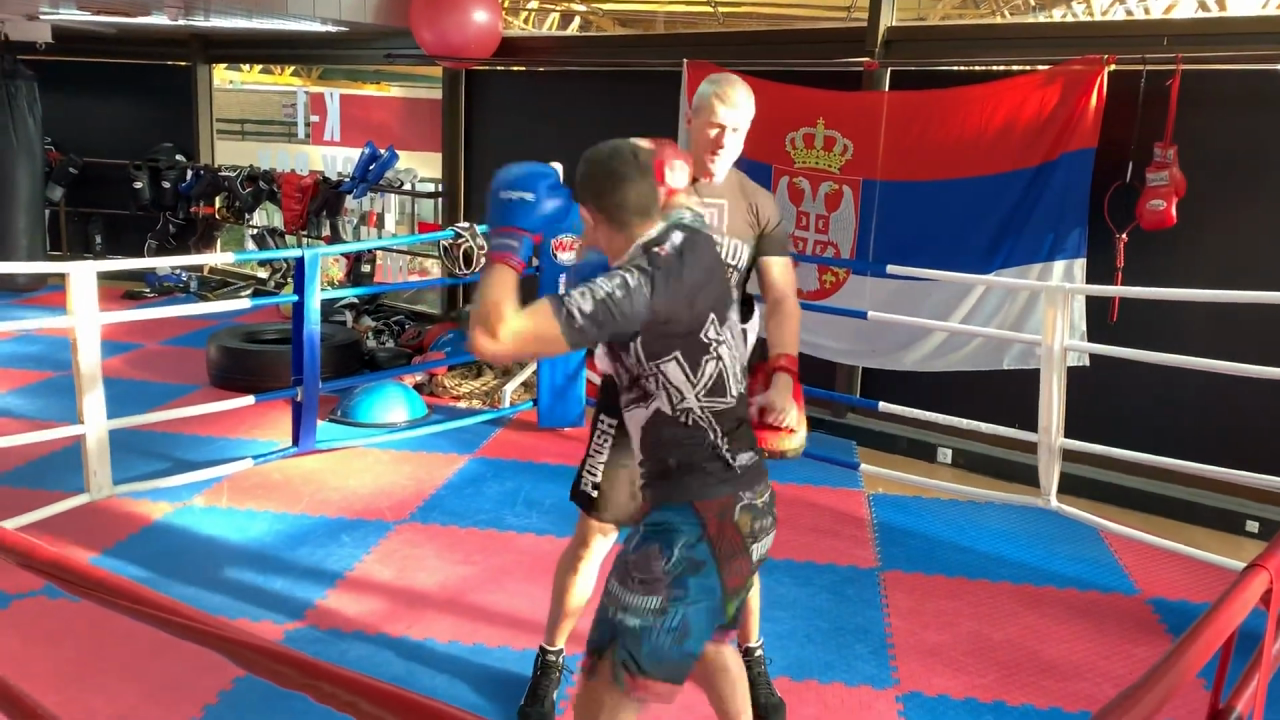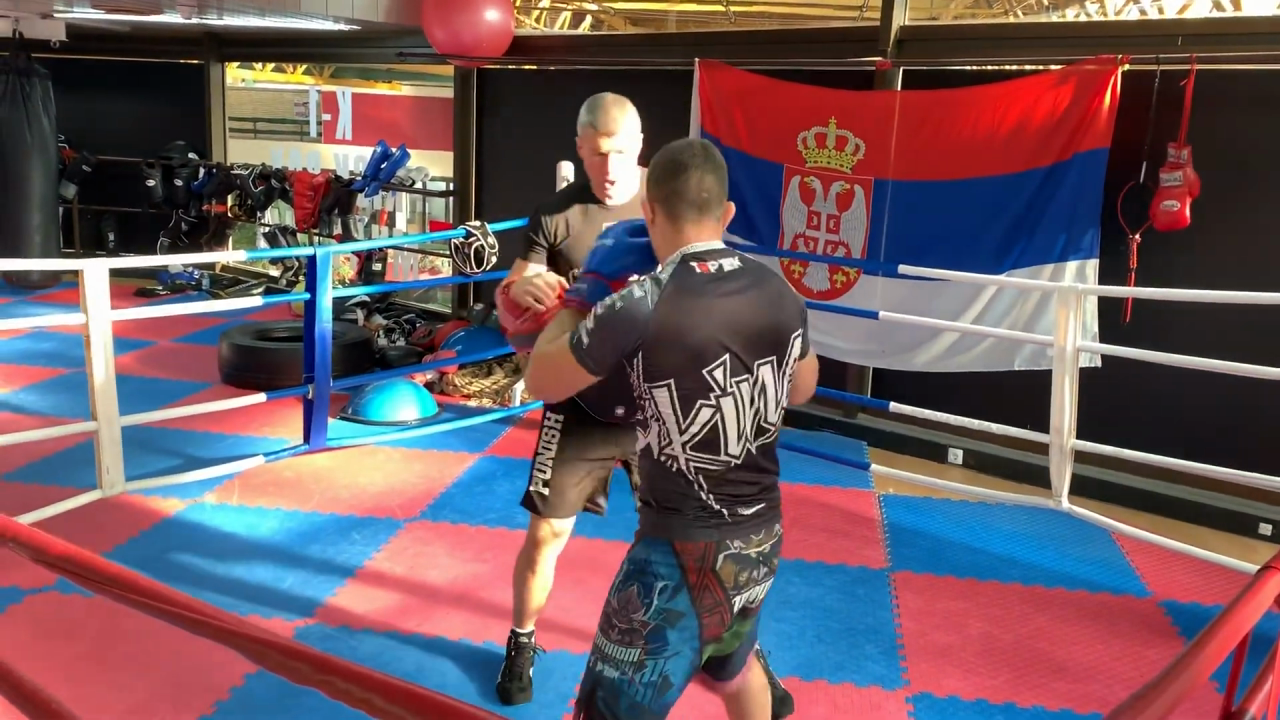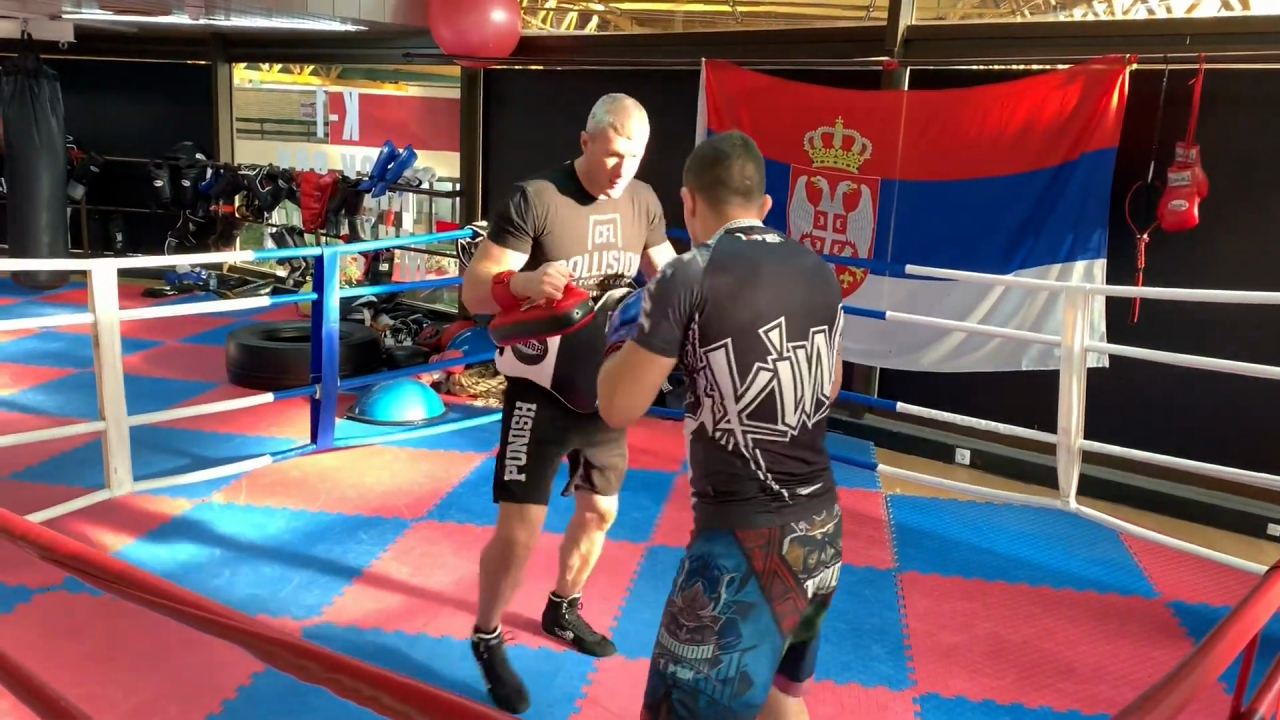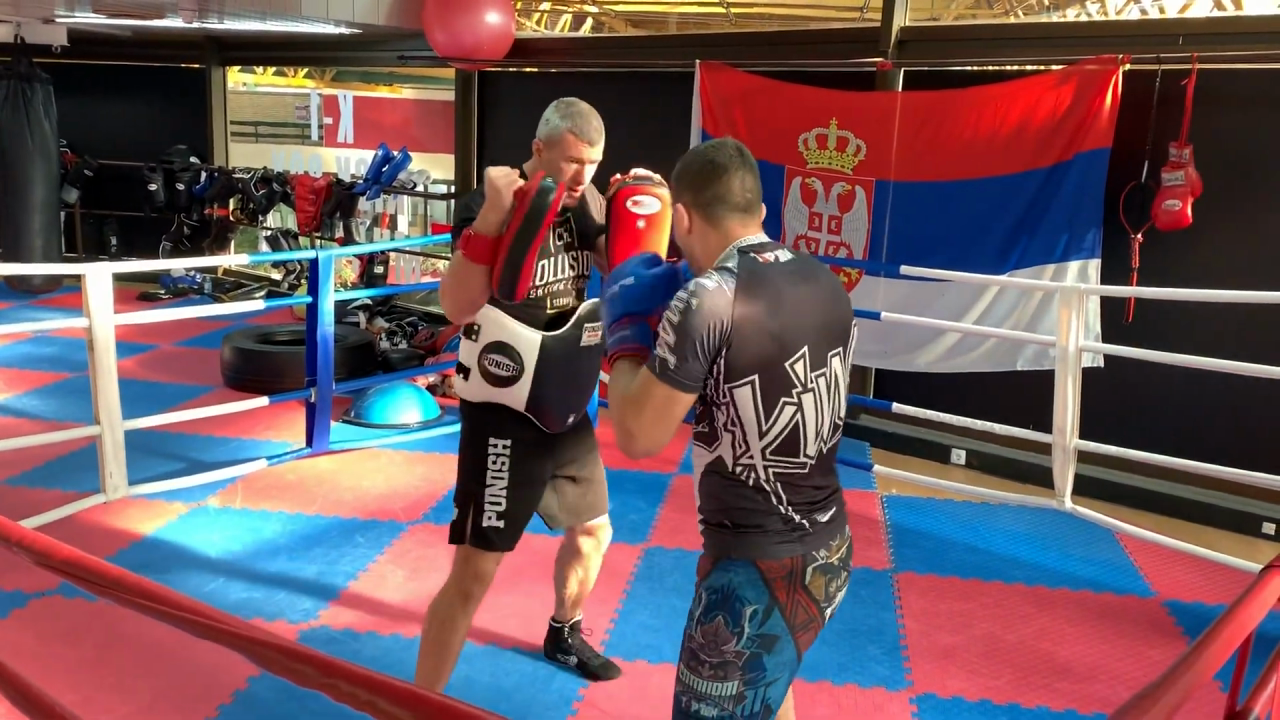
dt=0.5s
person 1, frame 1
left shoulder: (759, 205)
left elbow: (782, 301)
left wrist: (780, 377)
right knee: (593, 534)
left ankle: (750, 657)
right ankle: (549, 661)
person 1, frame 2
right shoulder: (556, 215)
right elbow: (513, 307)
right wrist: (518, 290)
right hip: (581, 402)
right knee: (546, 531)
right ankle: (521, 644)
person 1, frame 3
left shoulder: (643, 202)
right shoulder: (533, 199)
left elbow: (659, 276)
right elbow: (473, 292)
right wrist: (524, 279)
left hip: (603, 387)
right hip: (539, 386)
left knee: (602, 507)
right knee: (519, 526)
left ankle: (562, 607)
right ankle: (487, 641)
person 1, frame 4
left shoulder: (587, 204)
right shoulder: (489, 204)
right elbow: (457, 309)
right wrist: (489, 219)
left hip: (567, 408)
right hip: (504, 415)
left knee: (591, 531)
right knee: (475, 573)
left ankle: (564, 633)
person 2, frame 1
left shoulder: (627, 291)
right shoulder: (700, 244)
left elbow: (490, 341)
left wrist: (509, 239)
left hip: (690, 515)
right hip: (747, 499)
right knee: (706, 633)
person 2, frame 2
left shoulder: (640, 306)
right shoulder: (780, 295)
left elbow: (542, 382)
left wrist: (589, 285)
left hip: (681, 553)
right hip: (759, 538)
right knee: (729, 663)
person 2, frame 3
left shoulder: (689, 276)
right shoulder: (817, 274)
left elbow: (619, 408)
left wrist: (625, 331)
left hip: (743, 545)
right hip: (818, 529)
person 2, frame 4
left shoulder: (706, 299)
right shoulder: (826, 286)
left elbow: (639, 437)
left wrist: (624, 332)
left hip: (757, 568)
right hip: (825, 550)
